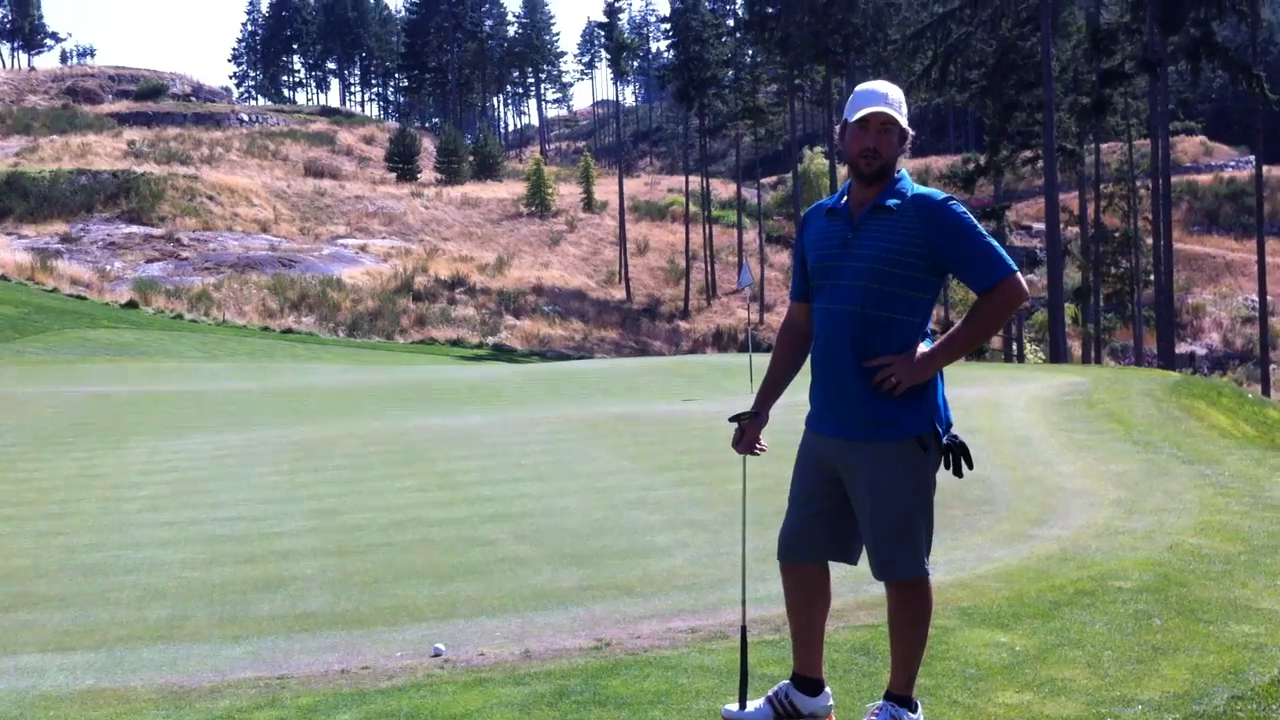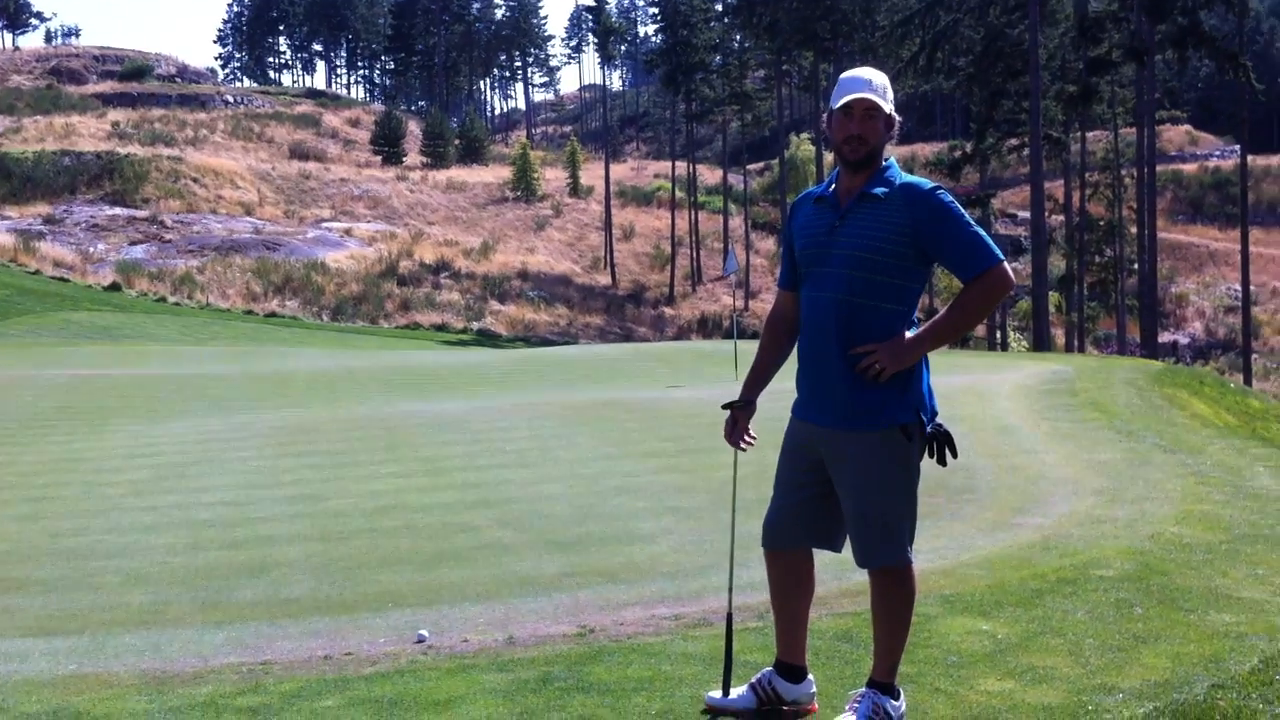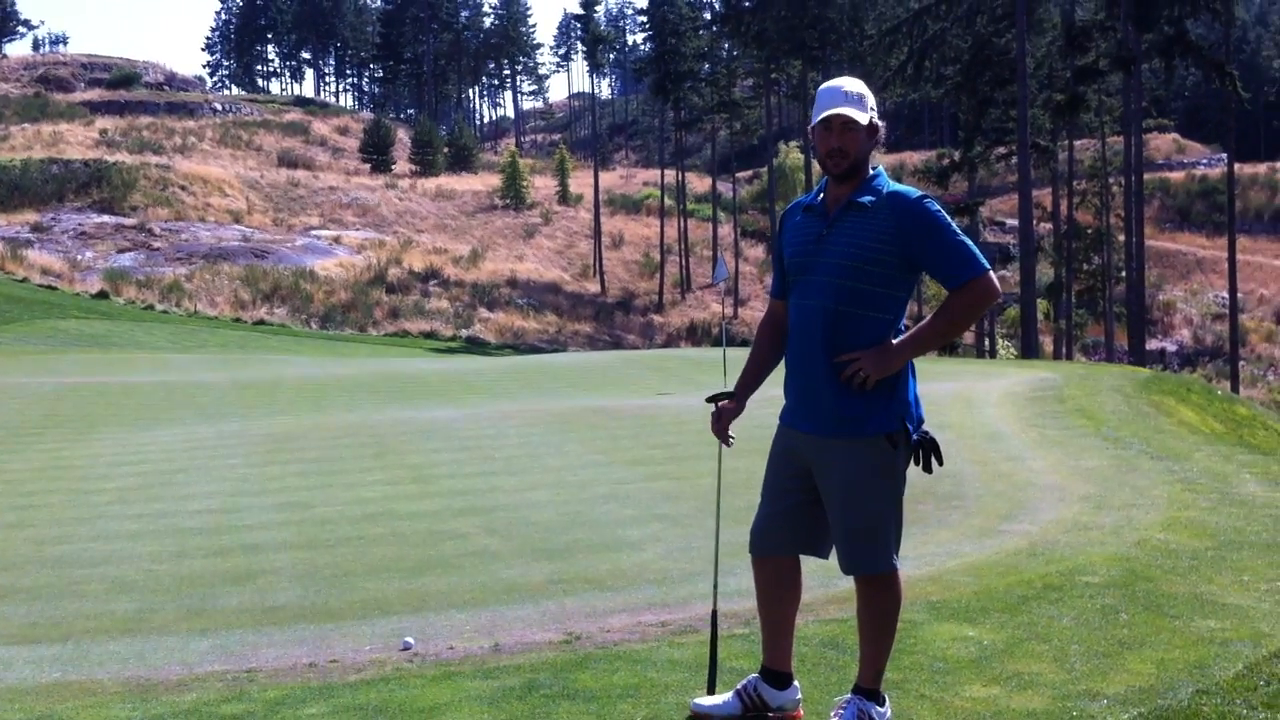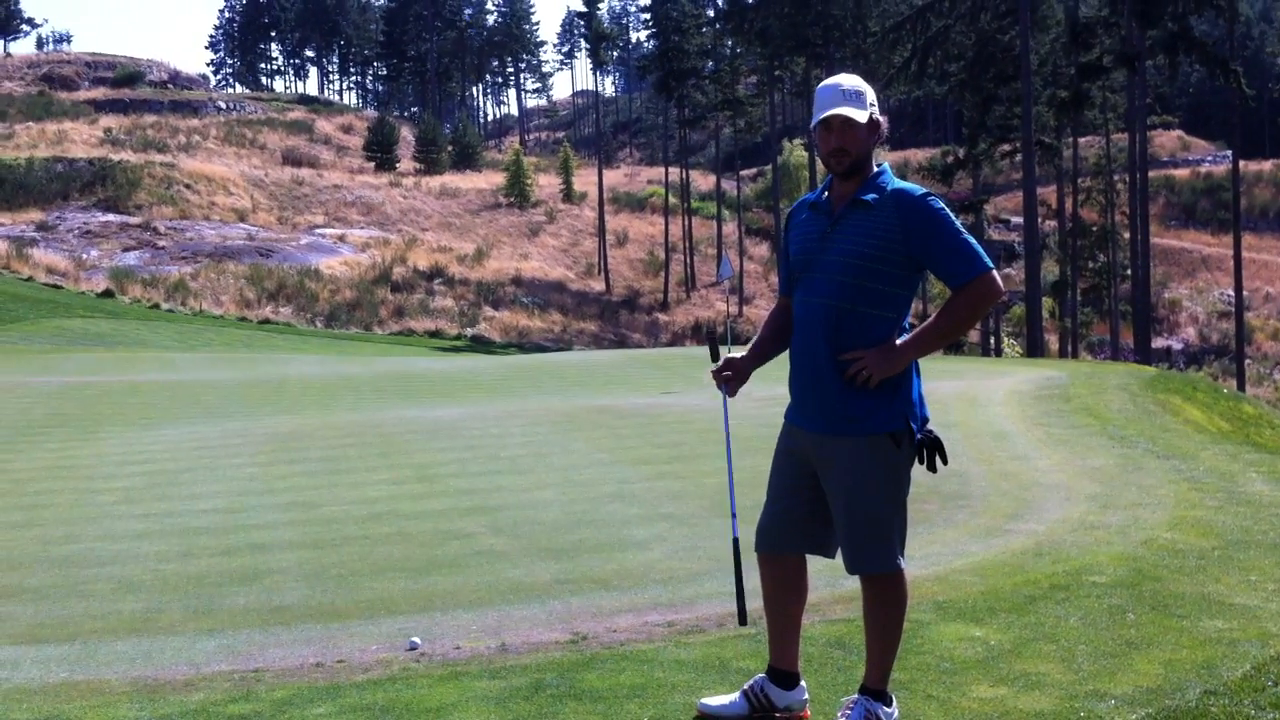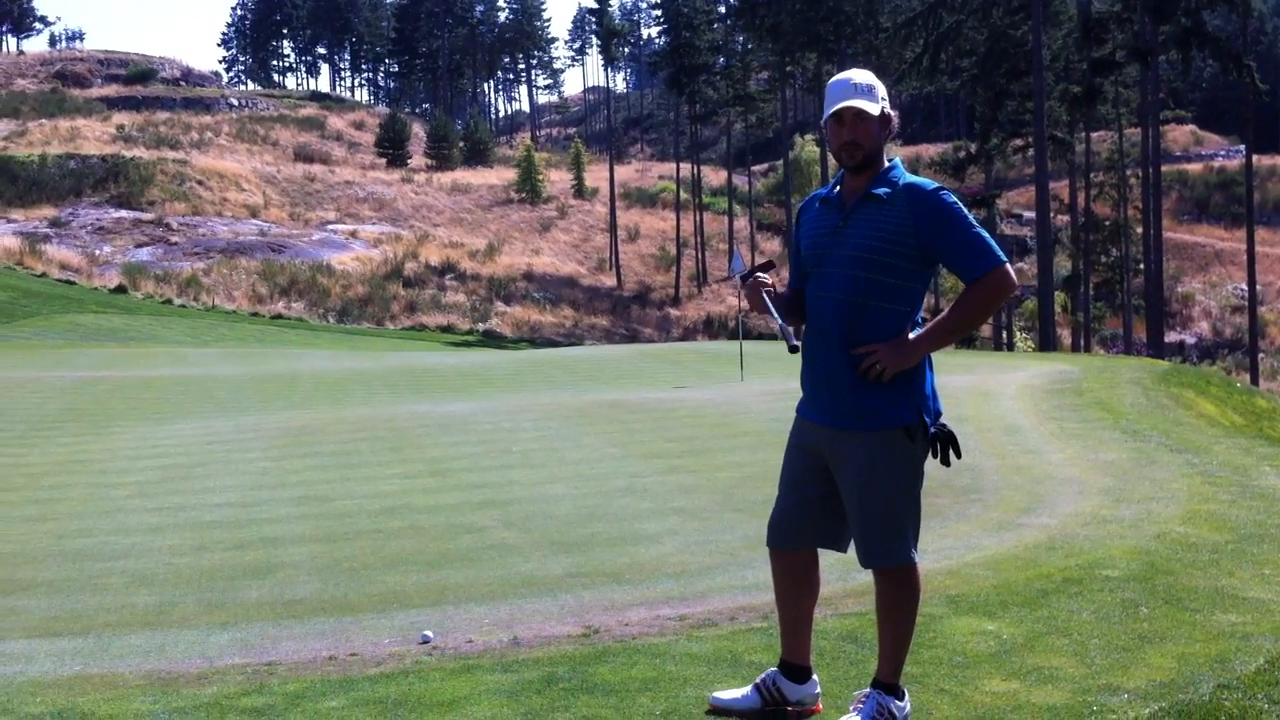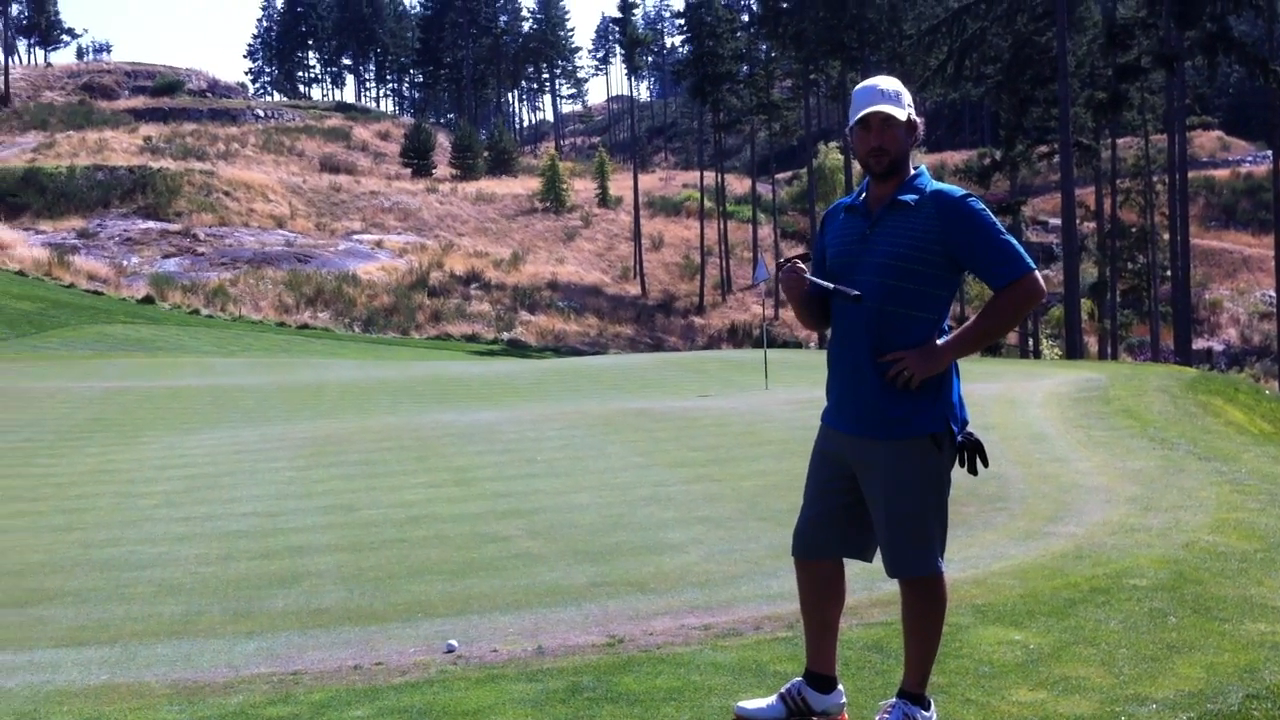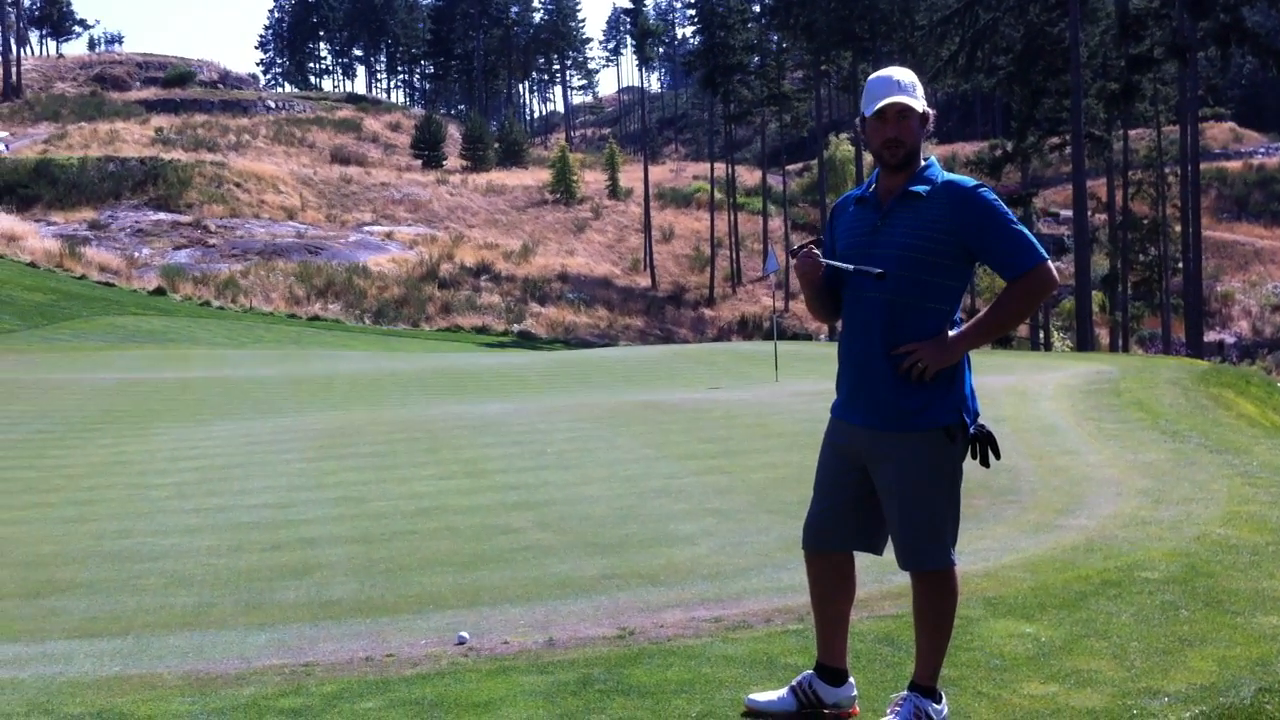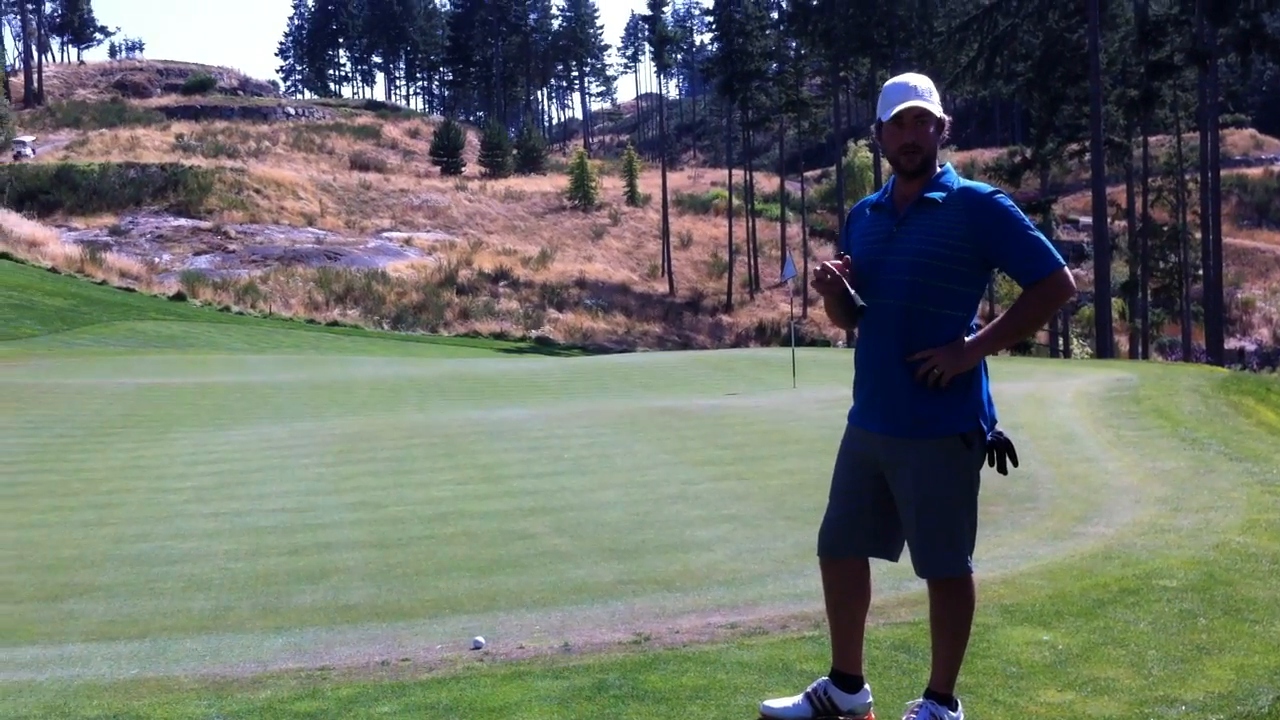
dt=0.3s
person 1, frame 1
left shoulder: (932, 214)
right shoulder: (816, 221)
left elbow: (1008, 290)
left wrist: (932, 358)
right wrist: (761, 407)
left hip: (897, 431)
right hip: (825, 427)
left knee: (902, 569)
right knee: (800, 554)
person 1, frame 2
left shoulder: (919, 201)
right shoulder: (805, 207)
left elbow: (995, 278)
left wrist: (917, 344)
right wrist: (748, 395)
left hip: (882, 417)
right hip: (811, 415)
left knee: (886, 557)
right knee: (783, 540)
person 1, frame 3
left shoulder: (906, 210)
right shoulder: (795, 217)
left elbow: (981, 288)
left wrist: (900, 351)
right wrist: (740, 395)
left hip: (869, 425)
right hip: (798, 421)
left knee: (871, 563)
right knee: (771, 547)
person 1, frame 4
left shoulder: (910, 208)
right shoulder: (801, 215)
left elbow: (983, 288)
left wrist: (903, 351)
right wrist: (749, 359)
left hip: (873, 424)
right hip: (803, 420)
left knee: (877, 562)
right knee: (776, 546)
person 1, frame 5
left shoulder: (922, 202)
right shoulder: (812, 209)
left elbow: (997, 280)
left wrist: (918, 344)
right wrist: (769, 298)
left hip: (886, 417)
right hip: (815, 413)
left knee: (890, 556)
right knee: (789, 540)
person 1, frame 6
left shoulder: (949, 209)
right shoulder: (836, 217)
left elbow: (1026, 287)
left wrist: (946, 350)
right wrist: (797, 293)
left hip: (913, 426)
right hip: (841, 422)
left knee: (916, 565)
right knee: (814, 550)
person 1, frame 7
left shoulder: (961, 200)
right shoulder: (846, 209)
left elbow: (1039, 277)
left wrist: (960, 340)
right wrist: (810, 281)
left hip: (925, 418)
right hip: (851, 413)
left knee: (928, 559)
right knee: (824, 542)
person 1, frame 8
left shoulder: (978, 206)
right shoulder: (861, 215)
left elbow: (1056, 284)
left wrist: (976, 346)
right wrist: (832, 290)
left hip: (941, 425)
right hip: (868, 419)
left knee: (945, 566)
right knee: (839, 549)
